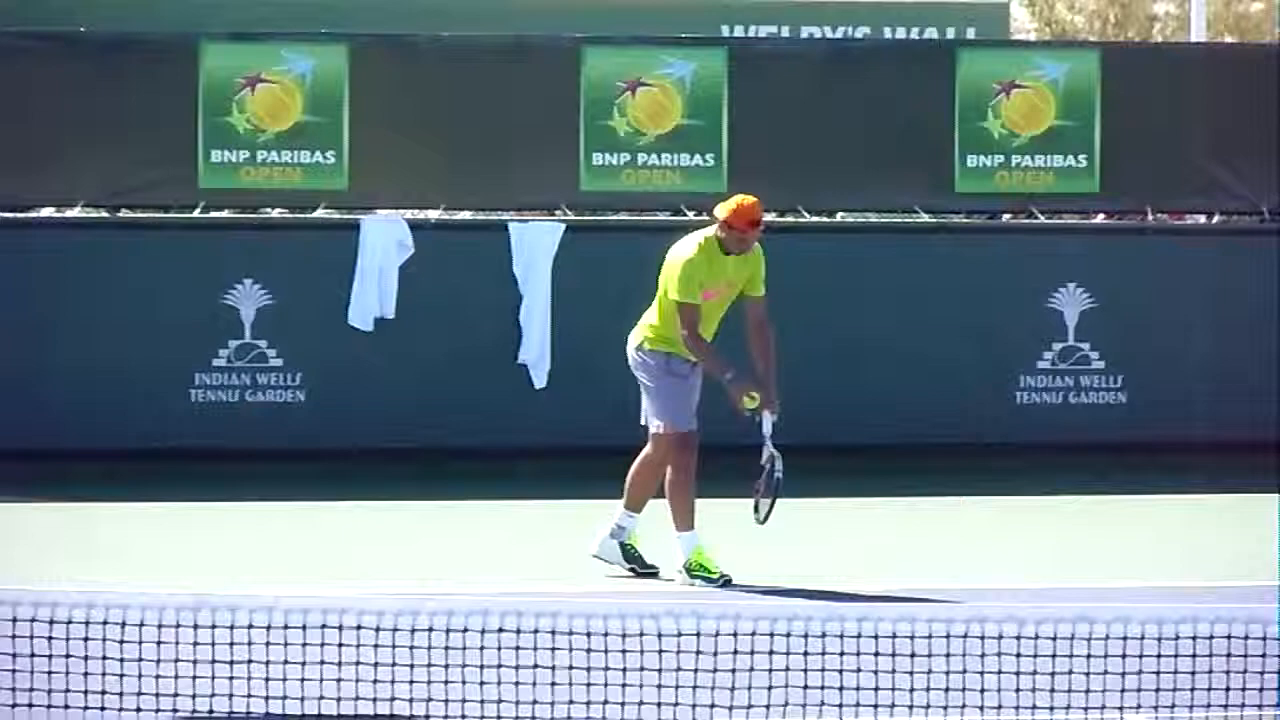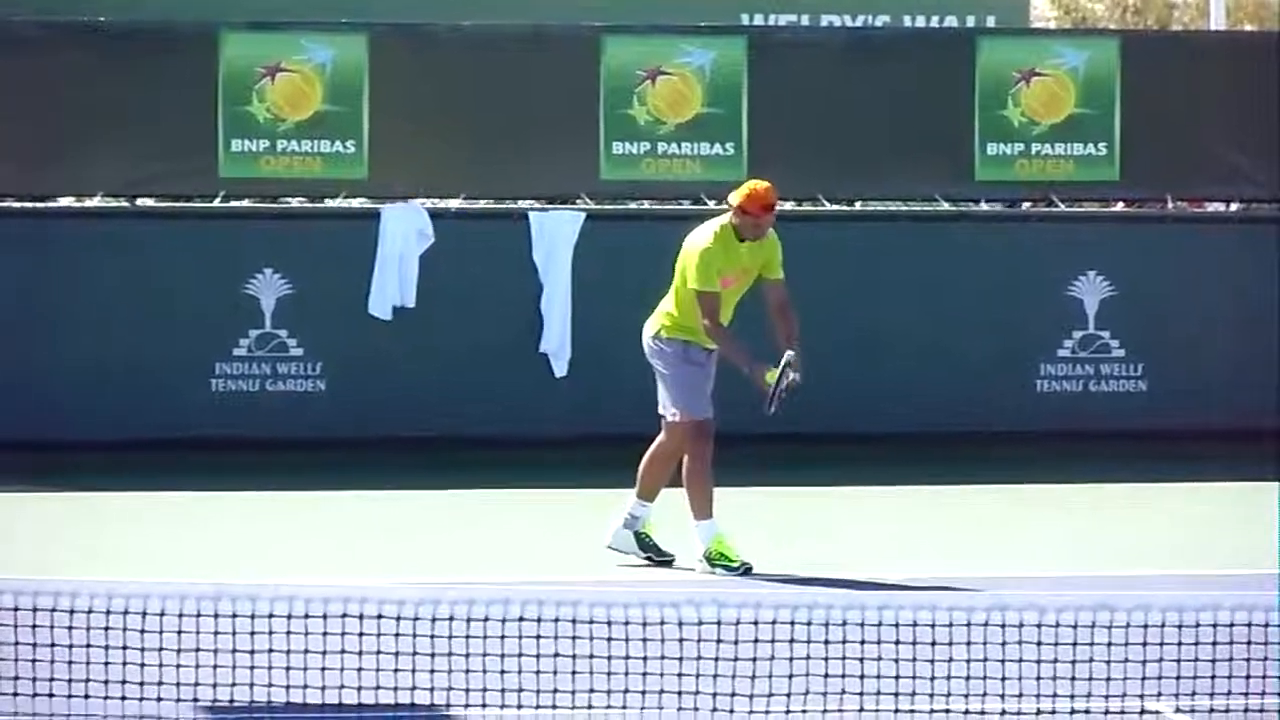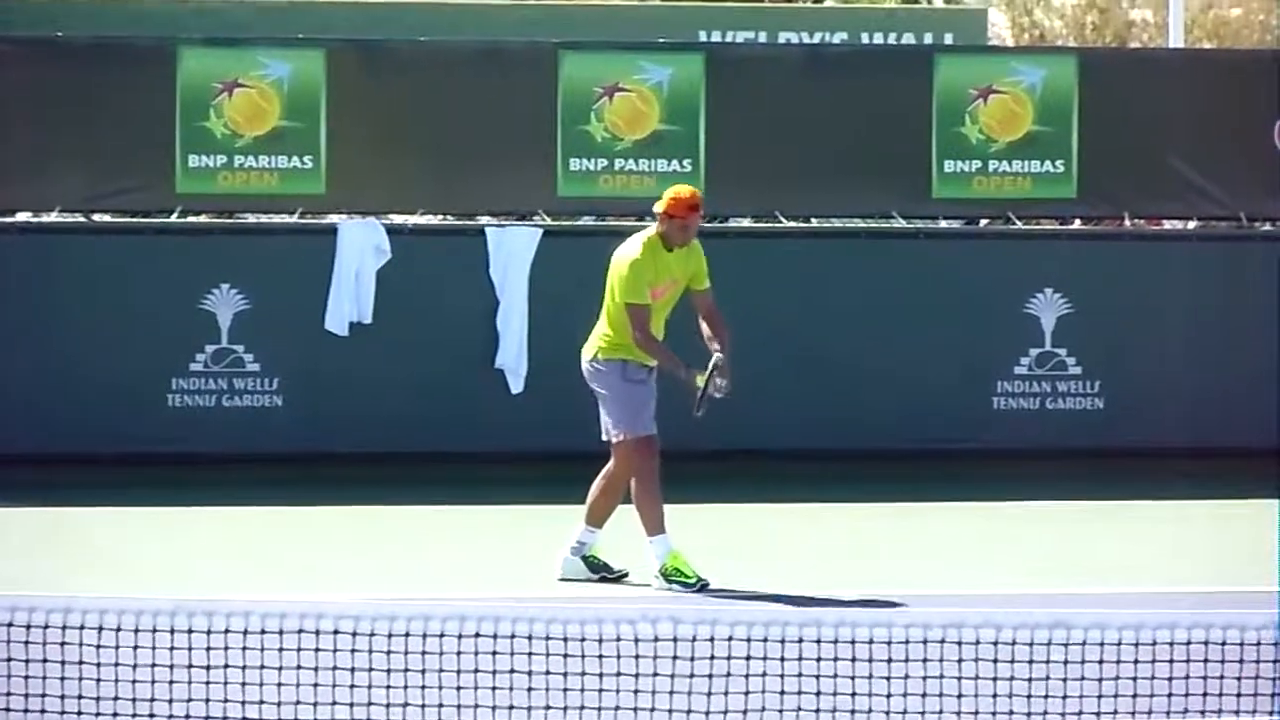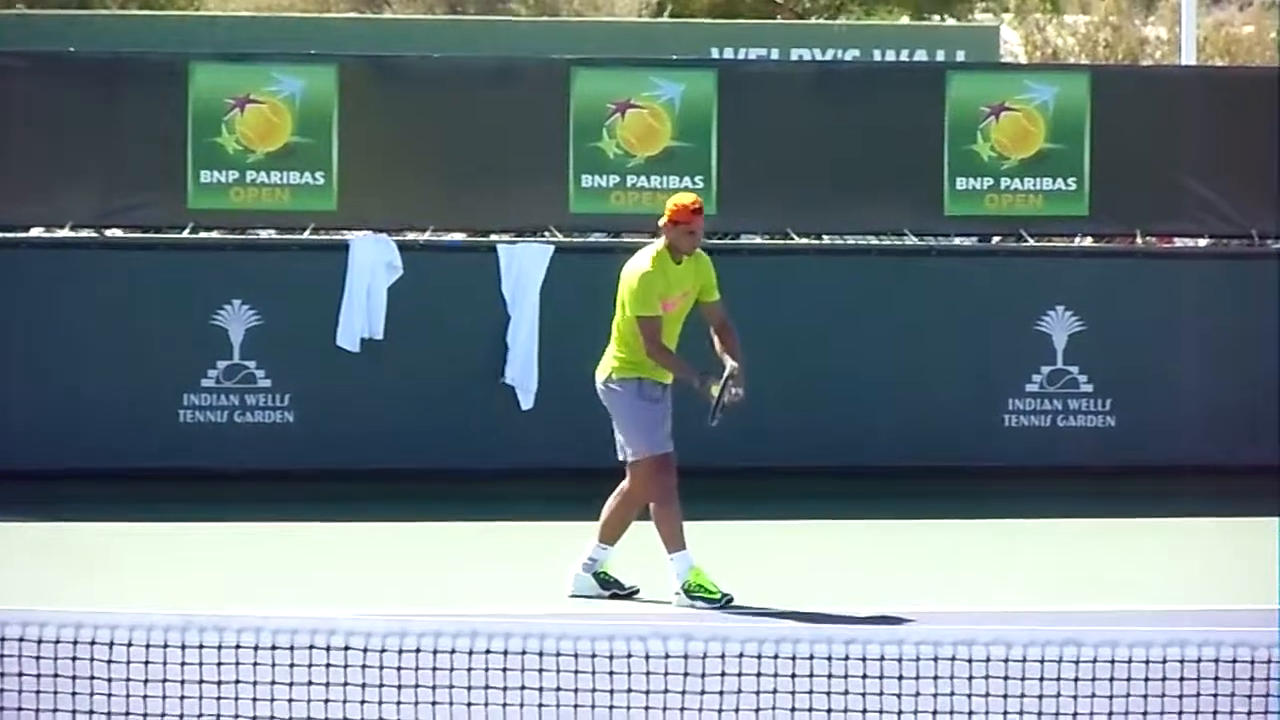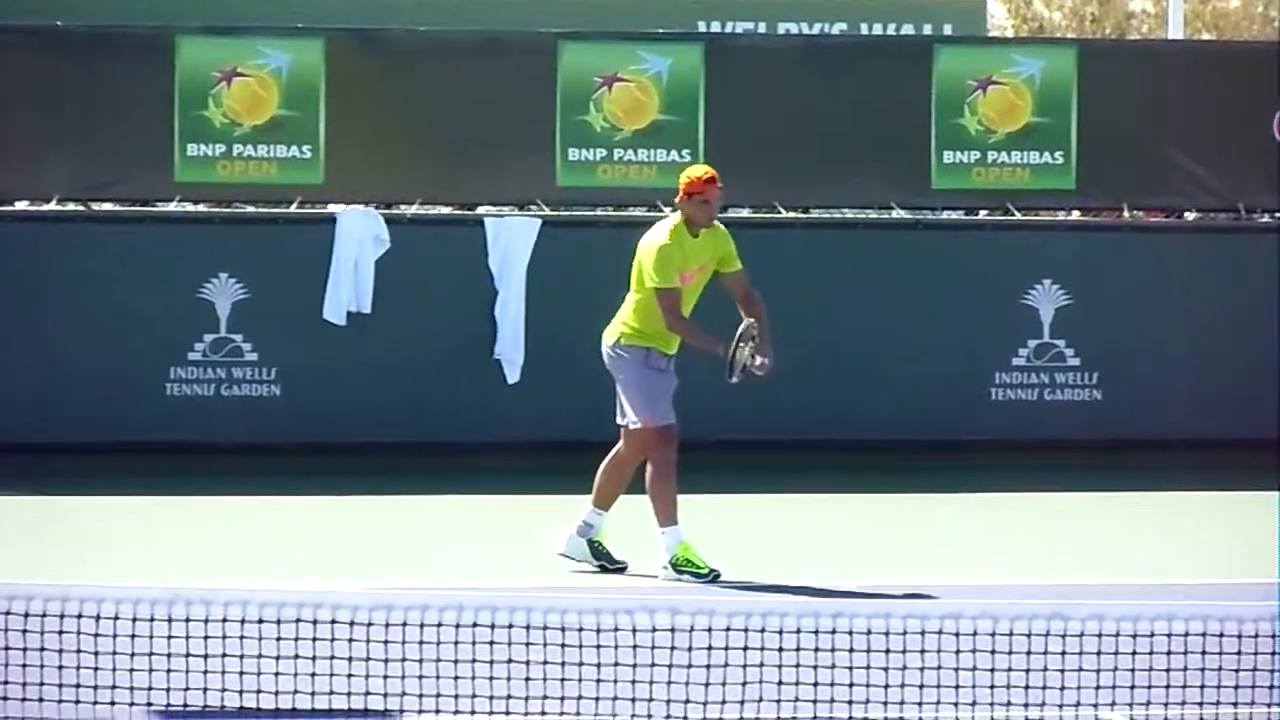
dt=0.4s
person 1, frame 1
left shoulder: (752, 256)
right shoulder: (689, 258)
left elbow: (758, 322)
right elbow: (688, 333)
left wrist: (767, 383)
right wrist: (730, 380)
left hip: (689, 357)
right hip: (659, 350)
left knee: (660, 449)
right knee: (682, 447)
left ankle: (616, 537)
right ankle: (691, 556)
person 1, frame 2
left shoulder: (767, 241)
right shoulder: (705, 246)
left elbow: (780, 304)
right elbow: (710, 321)
left wrist: (791, 355)
right wrist: (751, 367)
left hip: (701, 344)
right hip: (674, 339)
left knee: (674, 438)
right knee: (698, 437)
left ankle: (630, 527)
right ankle: (711, 546)
person 1, frame 3
left shoulder: (692, 252)
right shoulder: (634, 259)
left elbow: (708, 312)
right elbow: (640, 334)
left wrist: (721, 357)
right wrist: (685, 372)
left hip: (638, 364)
right hip: (613, 361)
left knee: (624, 462)
right knee: (645, 455)
left ankle: (578, 554)
right ankle: (665, 561)
person 1, frame 4
left shoulder: (700, 264)
right shoulder: (644, 272)
left elbow: (719, 323)
right elbow: (653, 347)
left wrist: (733, 365)
right wrist: (699, 380)
left hip: (651, 381)
right hip: (627, 379)
left knee: (639, 481)
right knee: (662, 473)
left ankle: (590, 570)
right ankle: (686, 578)
person 1, frame 5
left shoulder: (718, 236)
right shoulder: (662, 244)
left elbow: (745, 295)
right elbow: (672, 319)
left wrist: (761, 342)
right wrist: (722, 347)
left hip: (655, 350)
right hip: (634, 346)
left knee: (633, 446)
right knee: (663, 442)
left ankle: (584, 534)
right ankle: (675, 552)
